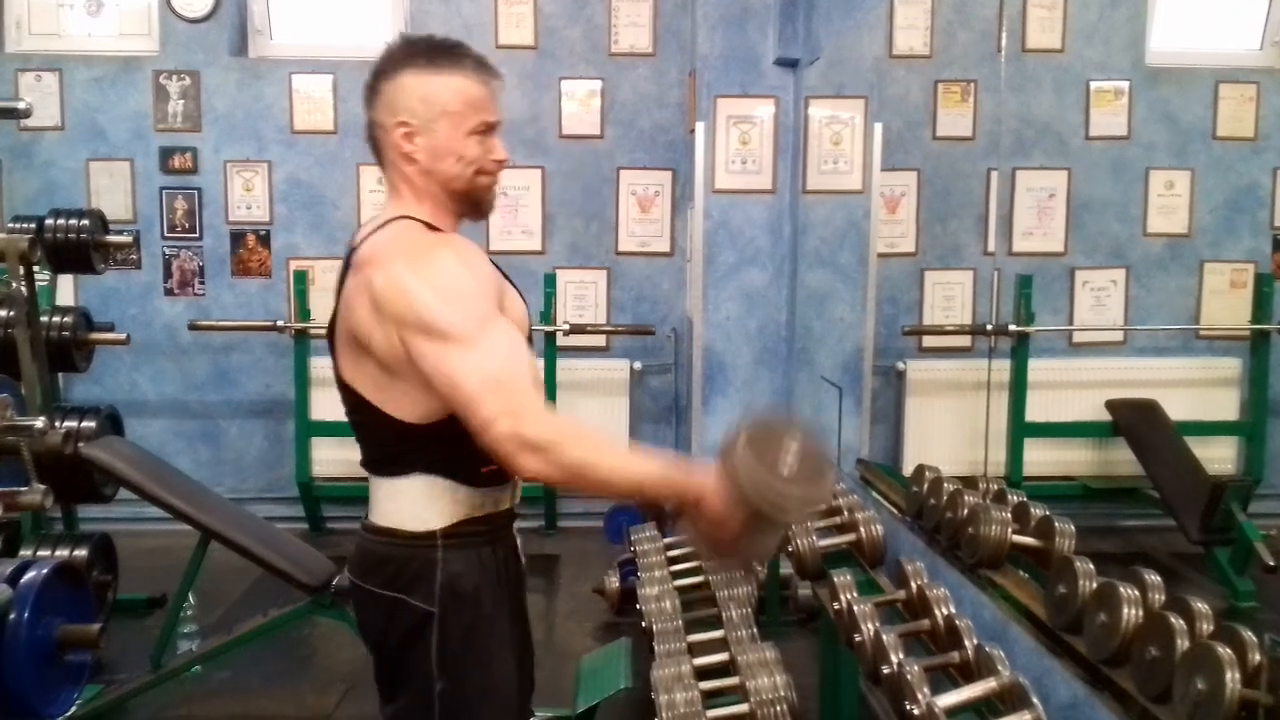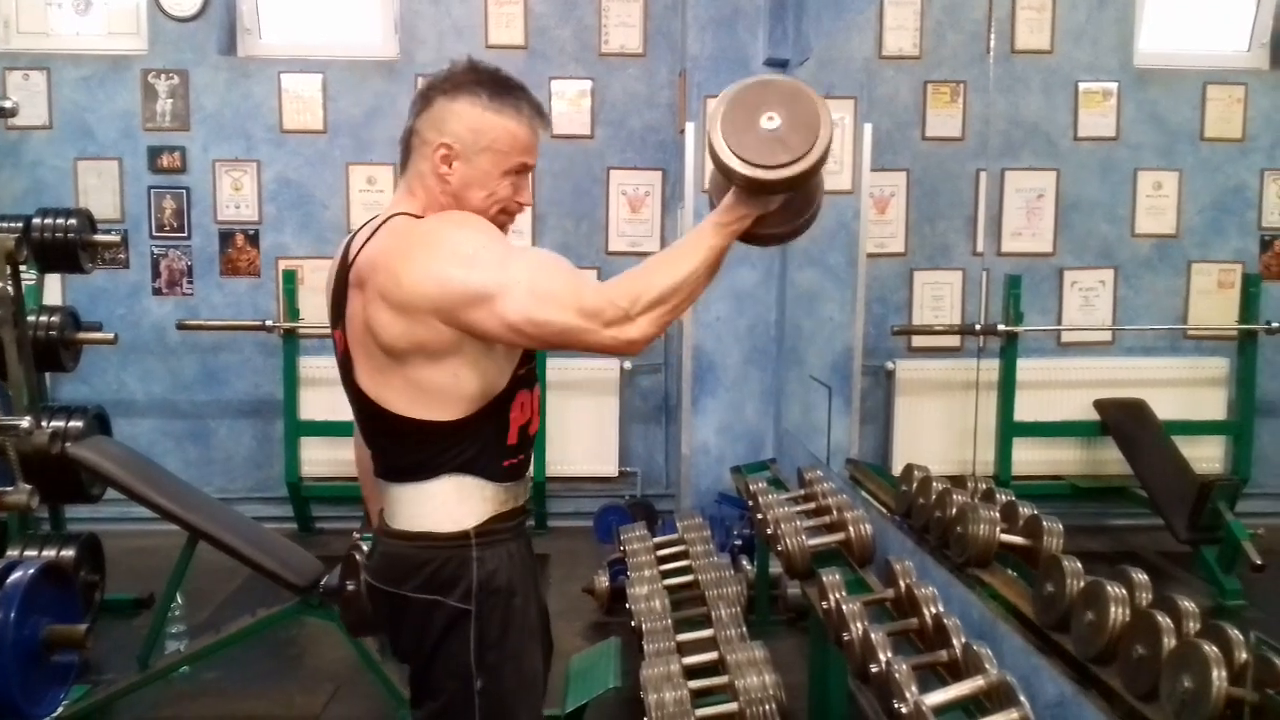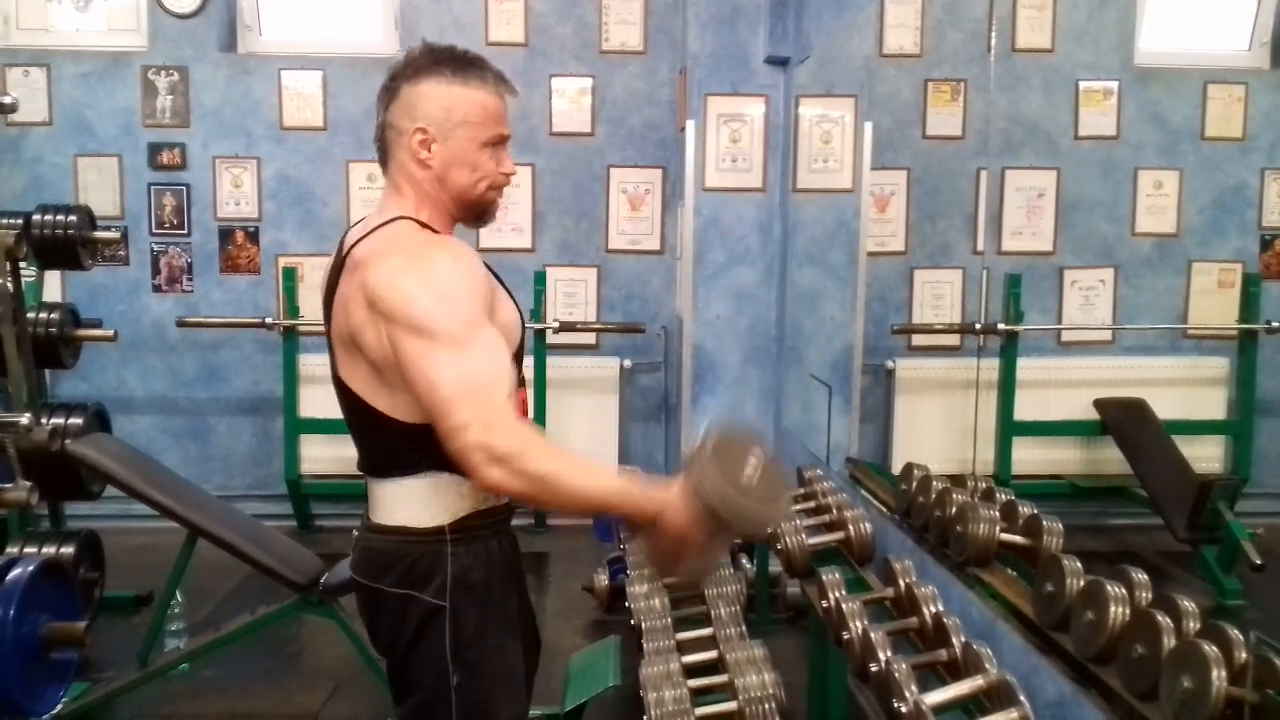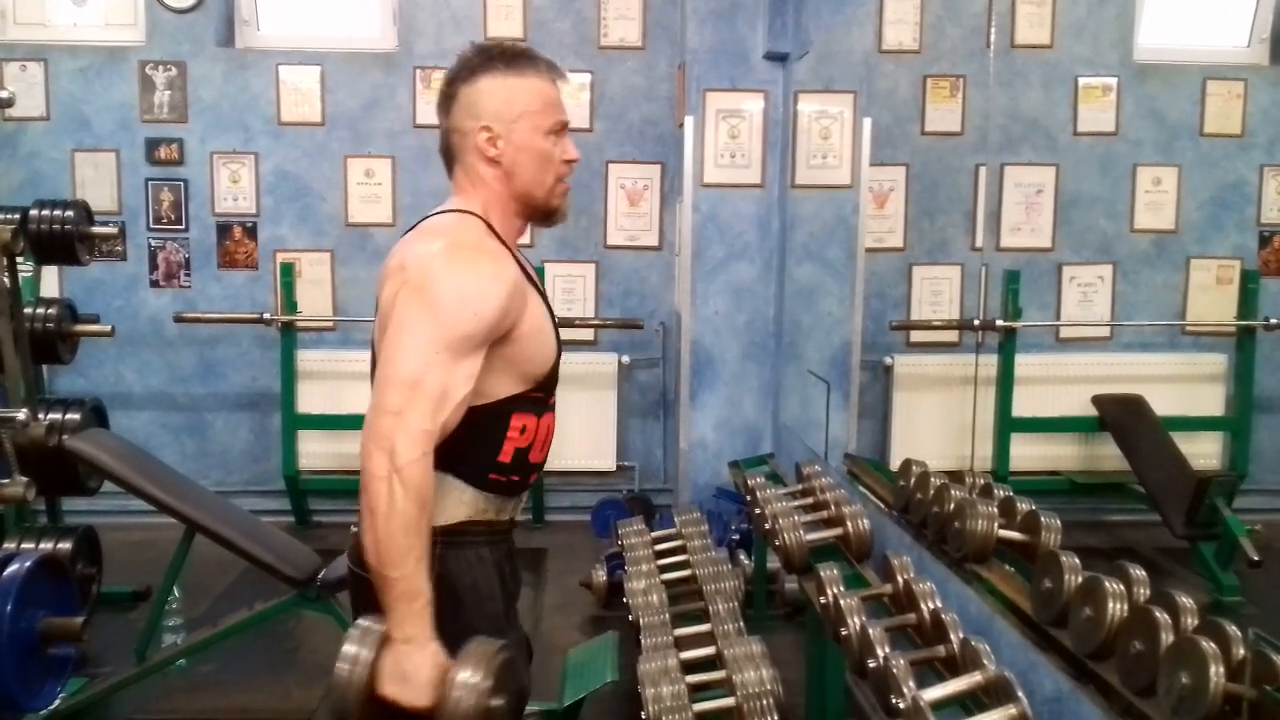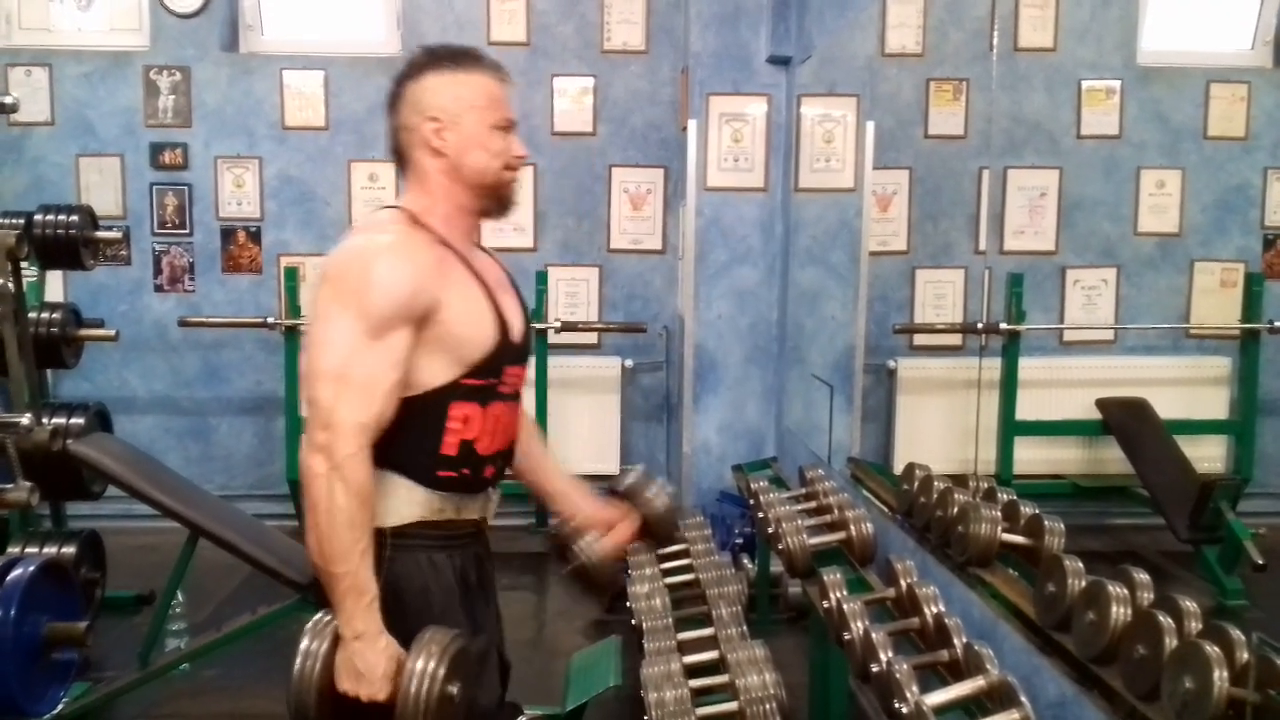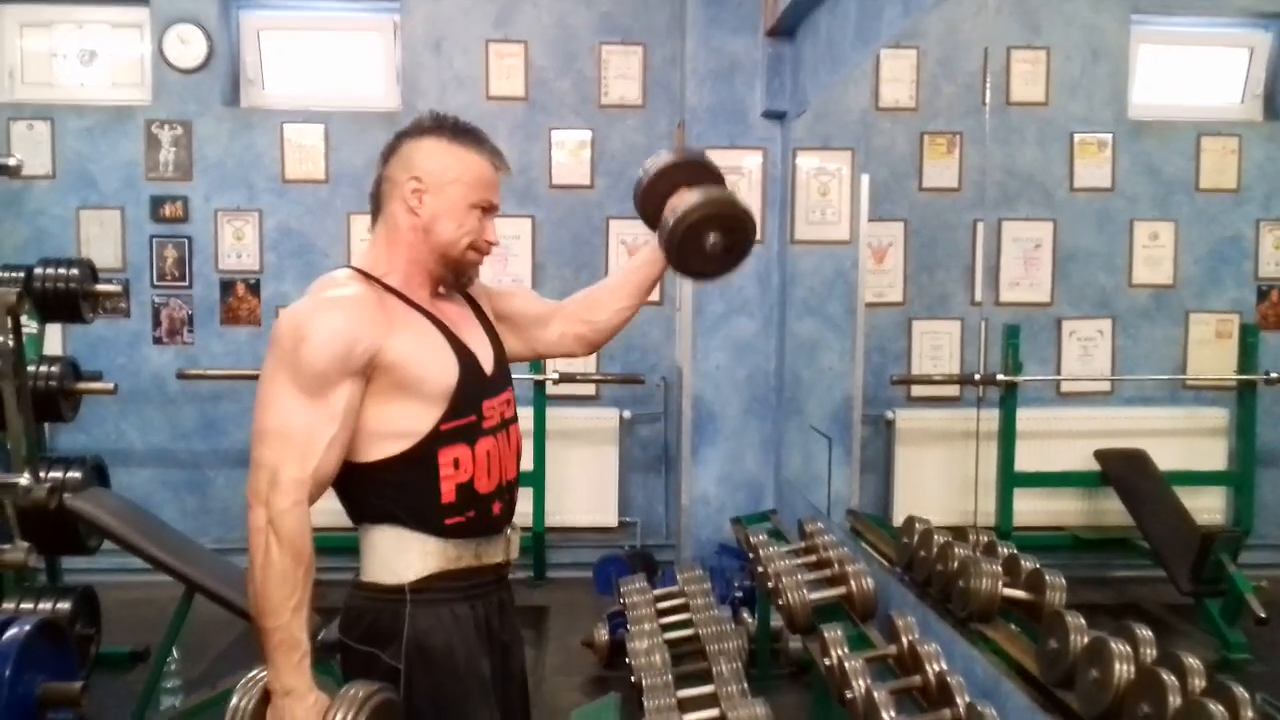
dt=0.5s
person 1, frame 1
left shoulder: (407, 249)
right shoulder: (423, 264)
right elbow: (530, 440)
right wrist: (689, 483)
left hip: (447, 553)
right hip: (438, 569)
person 1, frame 2
left shoulder: (378, 252)
right shoulder: (437, 252)
right elbow: (612, 319)
left wrist: (389, 542)
right wrist: (734, 216)
left hip: (431, 551)
right hip: (463, 568)
person 1, frame 3
left shoulder: (386, 250)
right shoulder: (418, 265)
right elbow: (497, 452)
right wrist: (655, 502)
left hip: (441, 551)
right hip: (442, 565)
person 1, frame 4
left shoulder: (480, 255)
right shoulder: (462, 264)
right elbow: (396, 452)
right wrist: (411, 635)
left hip: (467, 553)
right hip: (436, 565)
person 1, frame 5
left shoulder: (475, 263)
right shoulder: (385, 260)
right elbow: (332, 450)
left wrist: (581, 505)
right wrist: (361, 628)
left hip: (460, 557)
right hip: (402, 571)
person 1, frame 6
left shoulder: (467, 305)
right shoulder: (338, 318)
left elbow: (573, 326)
right elbow: (277, 505)
left wrist: (661, 249)
left hip: (486, 607)
right hip: (412, 624)
